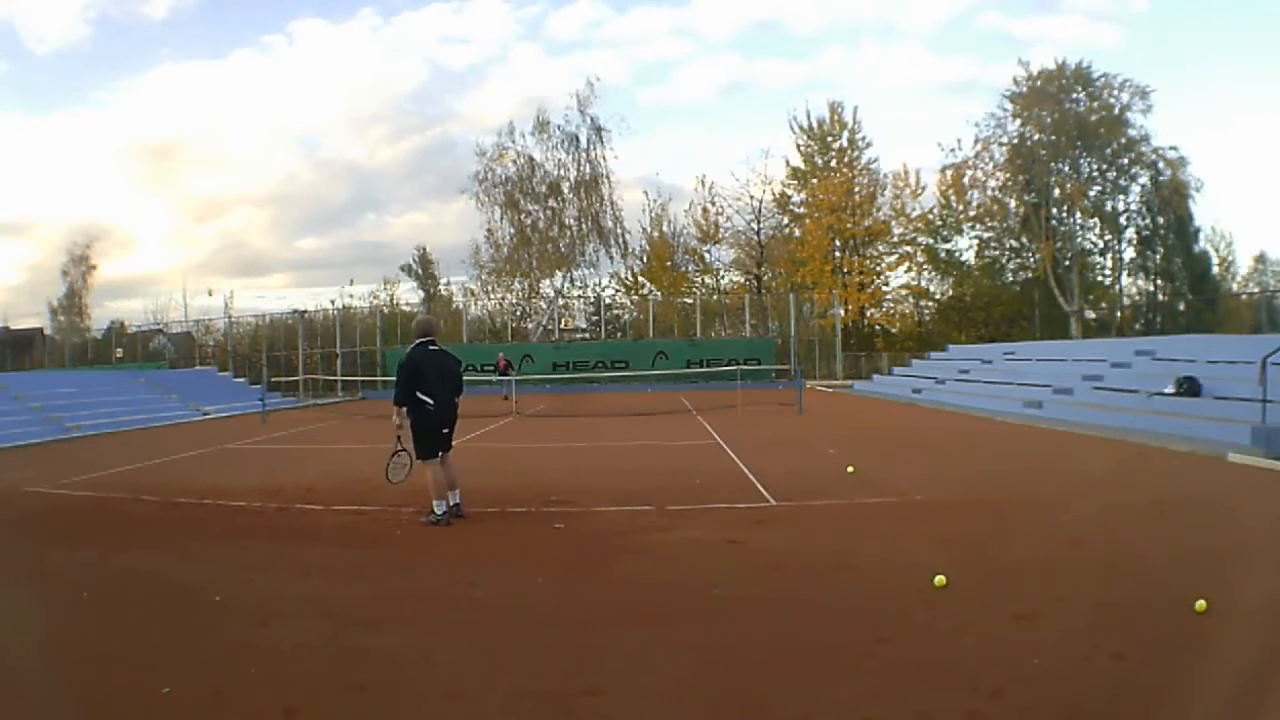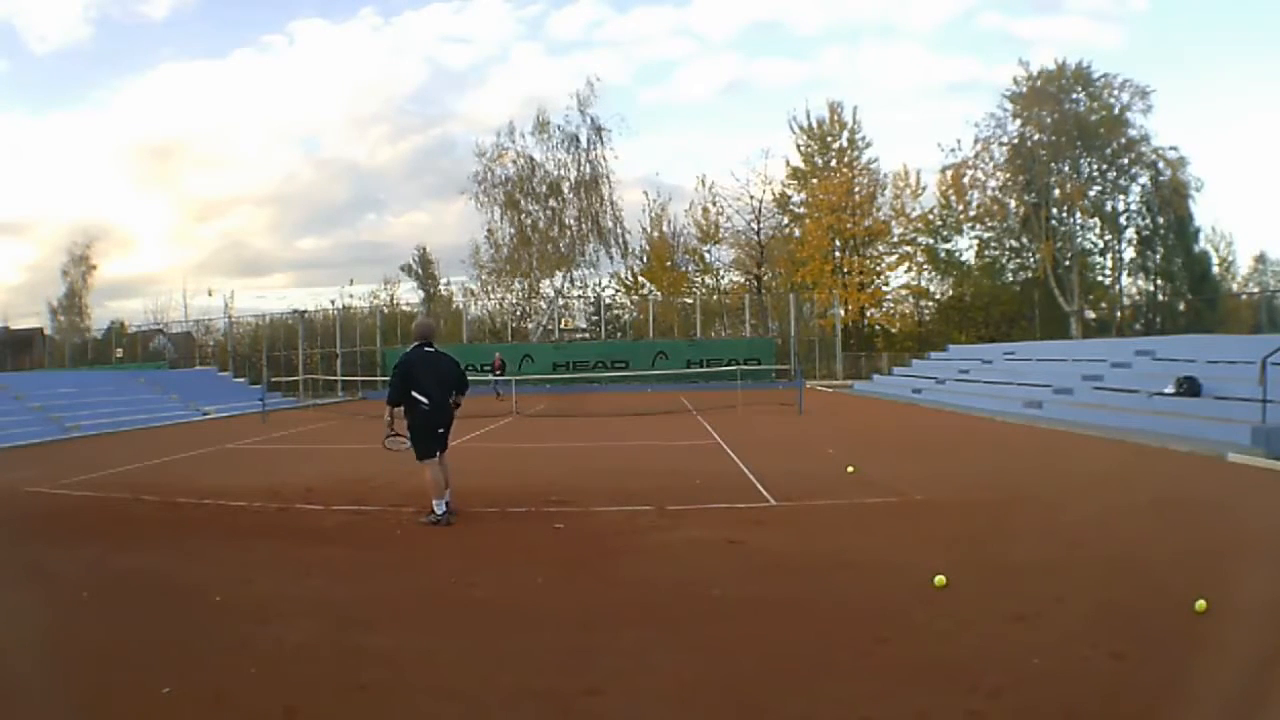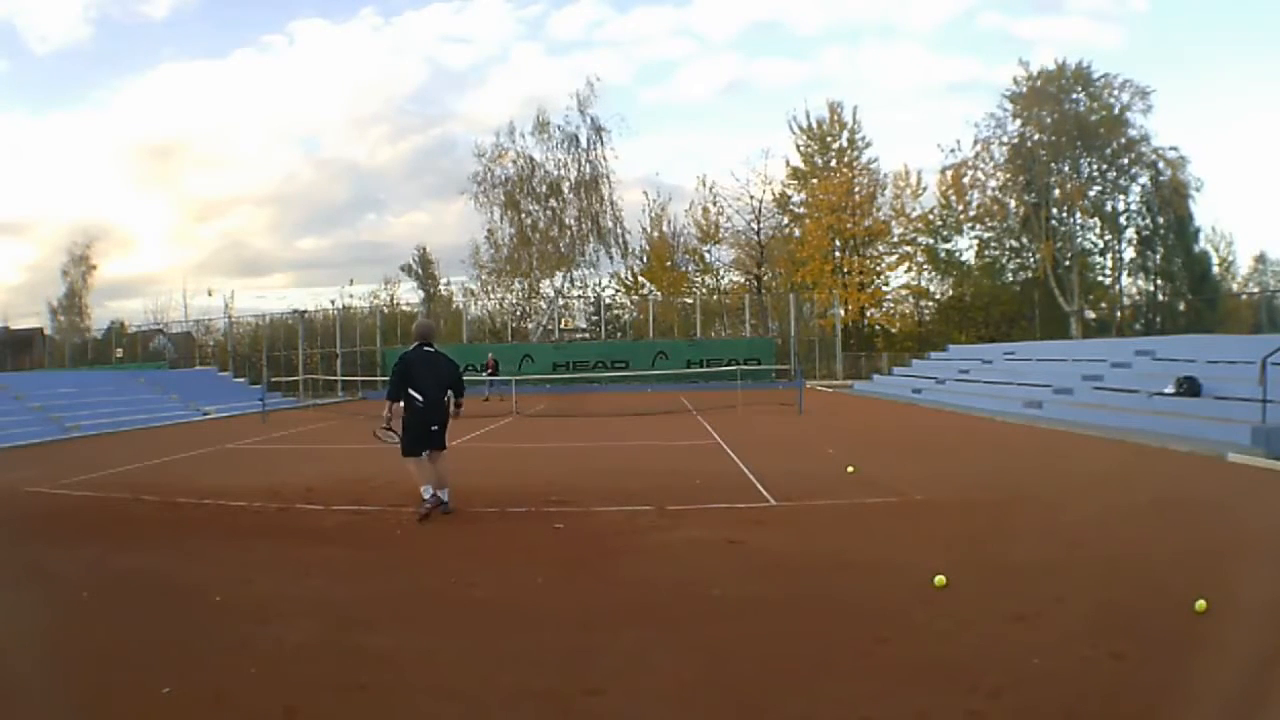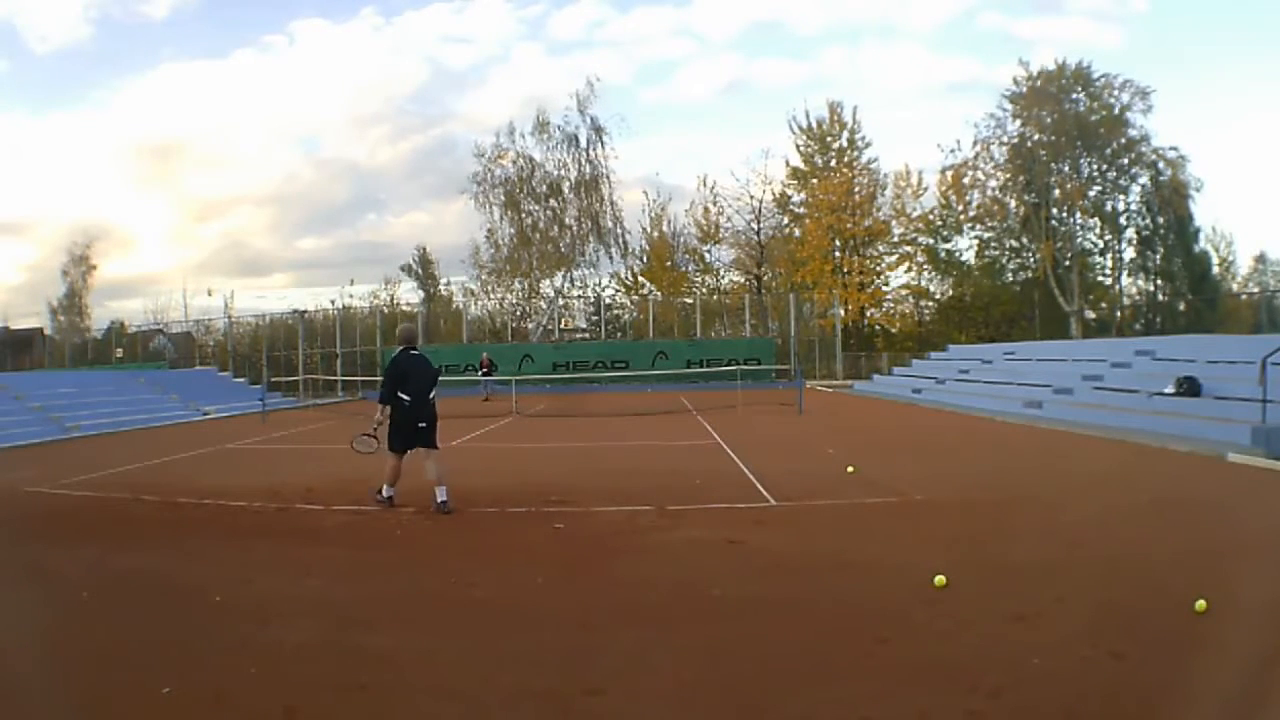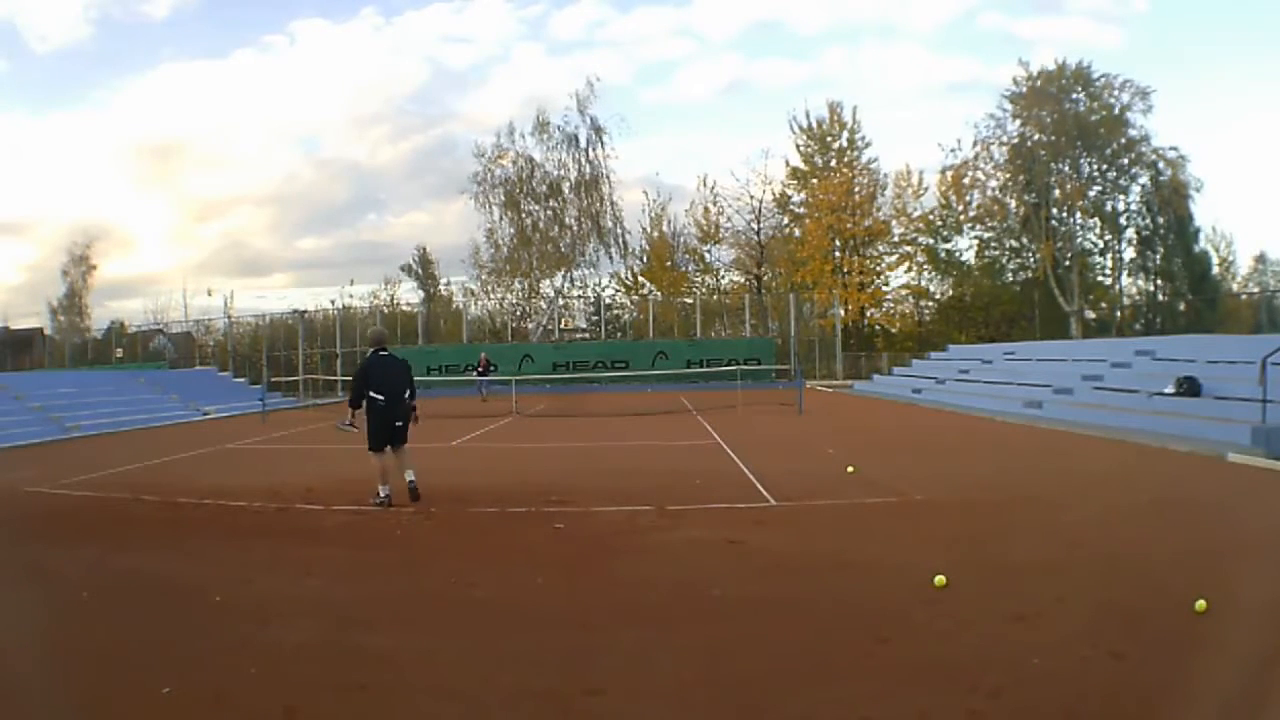
dt=0.3s
person 1, frame 1
left shoulder: (412, 358)
right shoulder: (449, 358)
left elbow: (403, 389)
right elbow: (458, 387)
left wrist: (397, 414)
left hip: (424, 417)
right hip: (447, 414)
left knee: (430, 463)
right knee: (445, 458)
left ankle: (440, 512)
right ankle: (456, 504)
person 1, frame 2
left shoulder: (407, 359)
right shoulder: (446, 359)
left elbow: (396, 389)
right elbow: (462, 385)
left wrist: (389, 413)
right wrist: (455, 405)
left hip: (421, 417)
right hip: (443, 415)
left knee: (429, 463)
right knee: (440, 458)
left ankle: (440, 512)
right ankle: (445, 503)
person 1, frame 3
left shoulder: (407, 358)
right shoulder: (445, 360)
left elbow: (395, 386)
right elbow: (458, 386)
left wrist: (388, 409)
right wrist: (457, 406)
left hip: (416, 415)
right hip: (440, 414)
left knee: (413, 458)
right knee: (436, 457)
left ankle: (430, 497)
right ankle: (444, 500)
person 1, frame 4
left shoulder: (397, 362)
right shoulder: (426, 362)
left elbow: (387, 389)
left wrist: (381, 412)
left hip: (403, 415)
right hip: (427, 414)
left knee: (395, 456)
right knee: (430, 456)
left ankle: (387, 494)
right ankle: (442, 500)
person 1, frame 5
left shoulder: (367, 365)
right shoulder: (401, 363)
left elbow: (357, 392)
right elbow: (410, 388)
left wrist: (351, 414)
right wrist: (413, 410)
left hip: (379, 414)
right hip: (401, 413)
left knee: (379, 453)
right knee: (398, 449)
left ankle: (384, 495)
right ankle: (411, 480)
